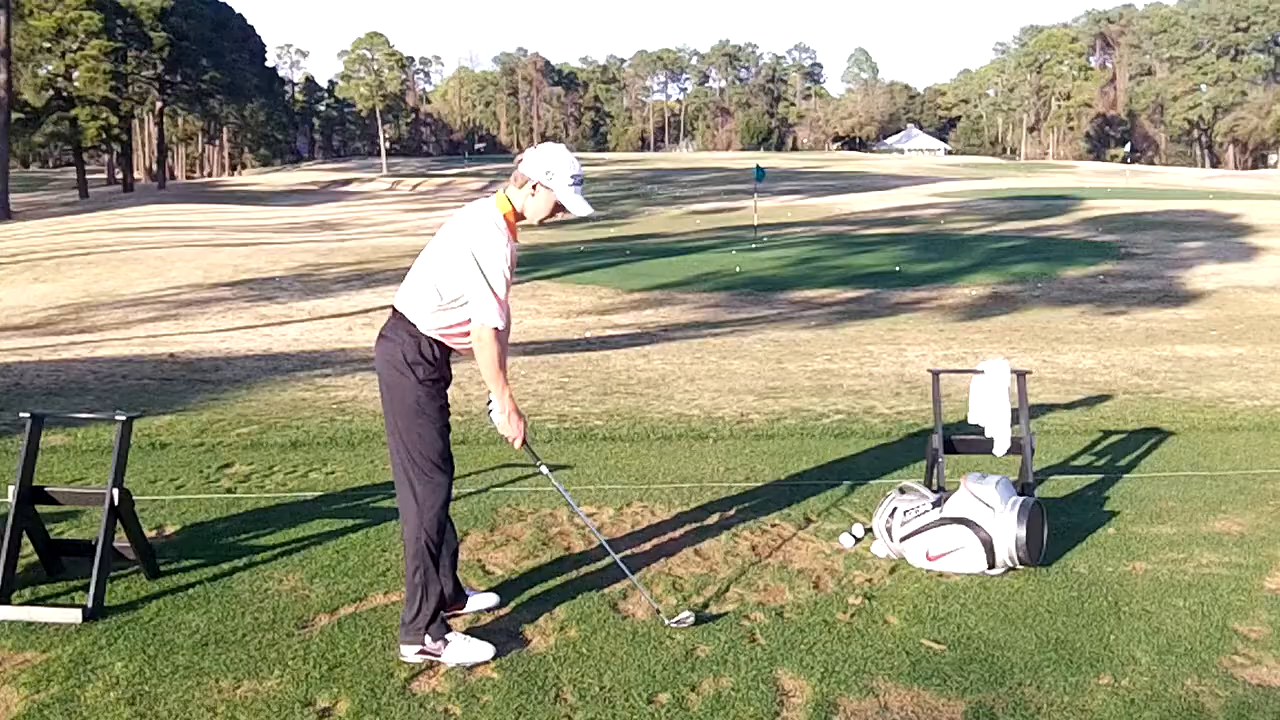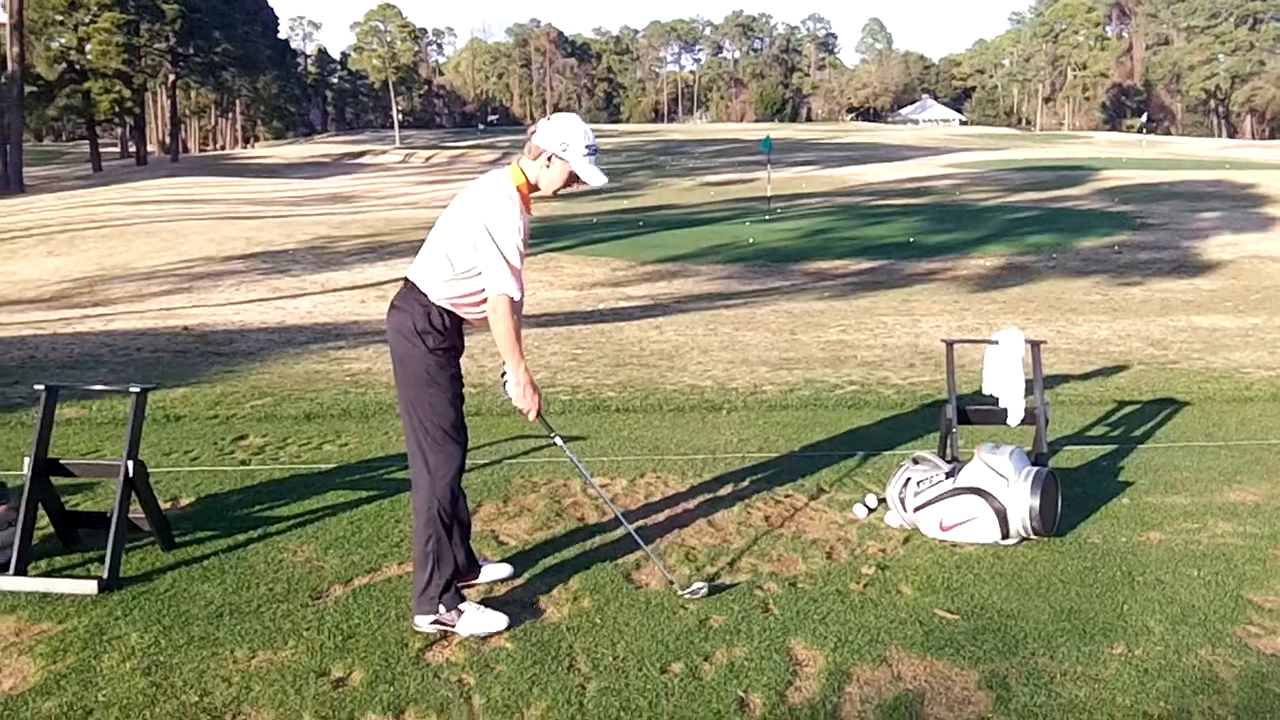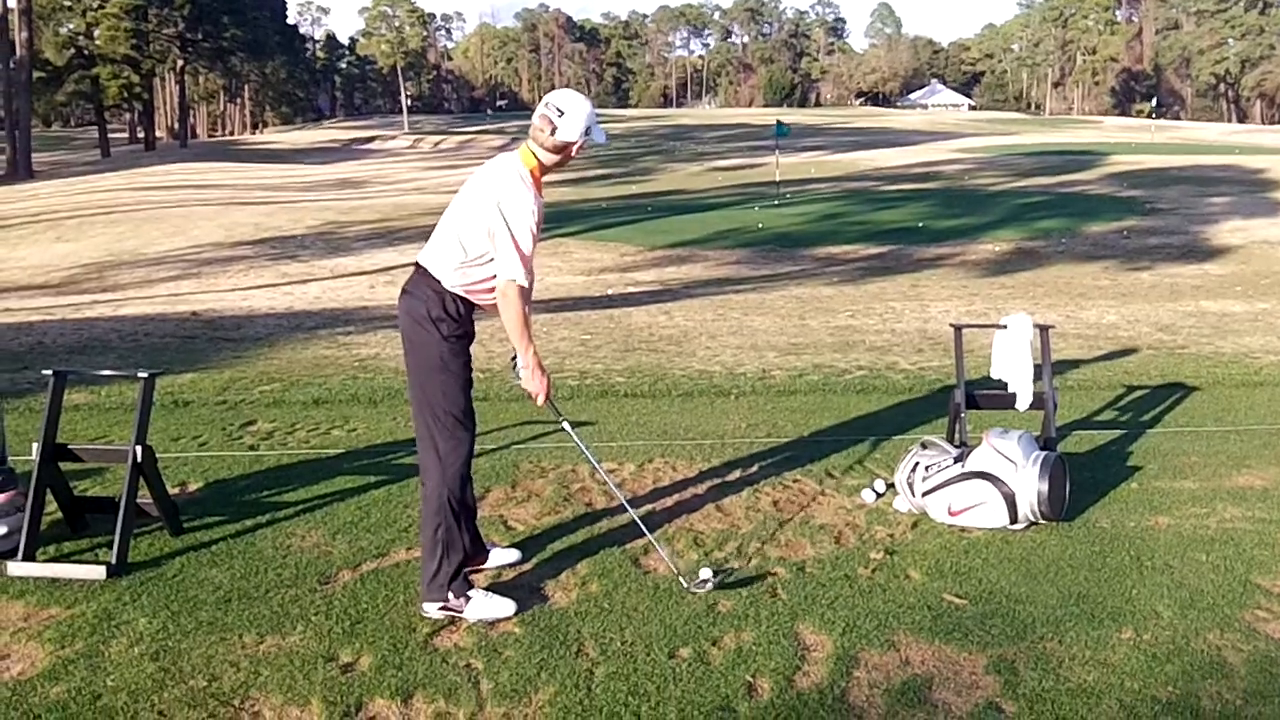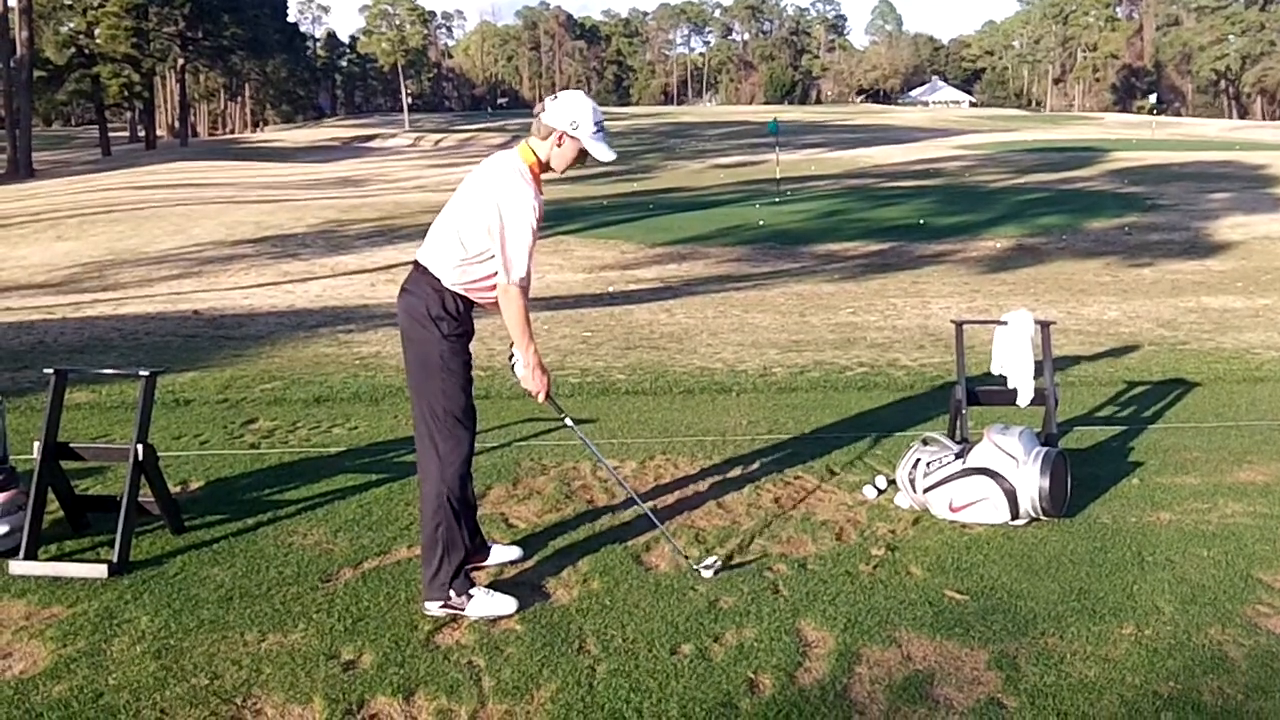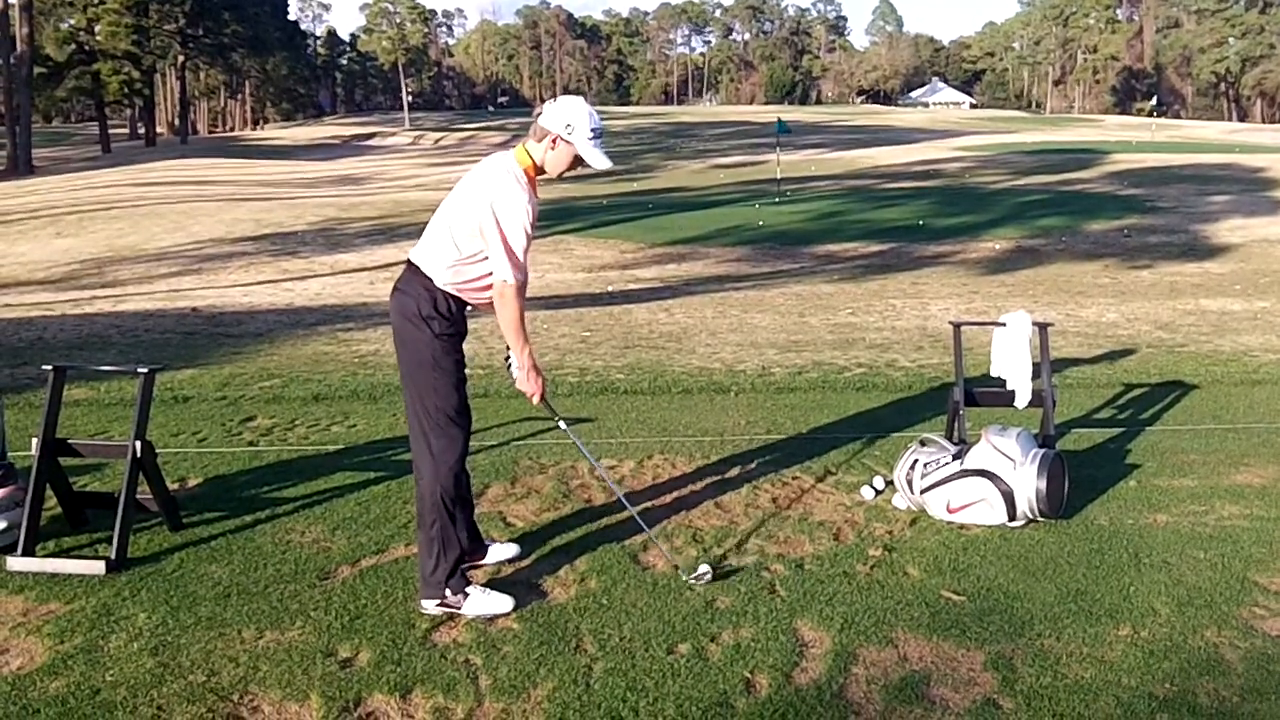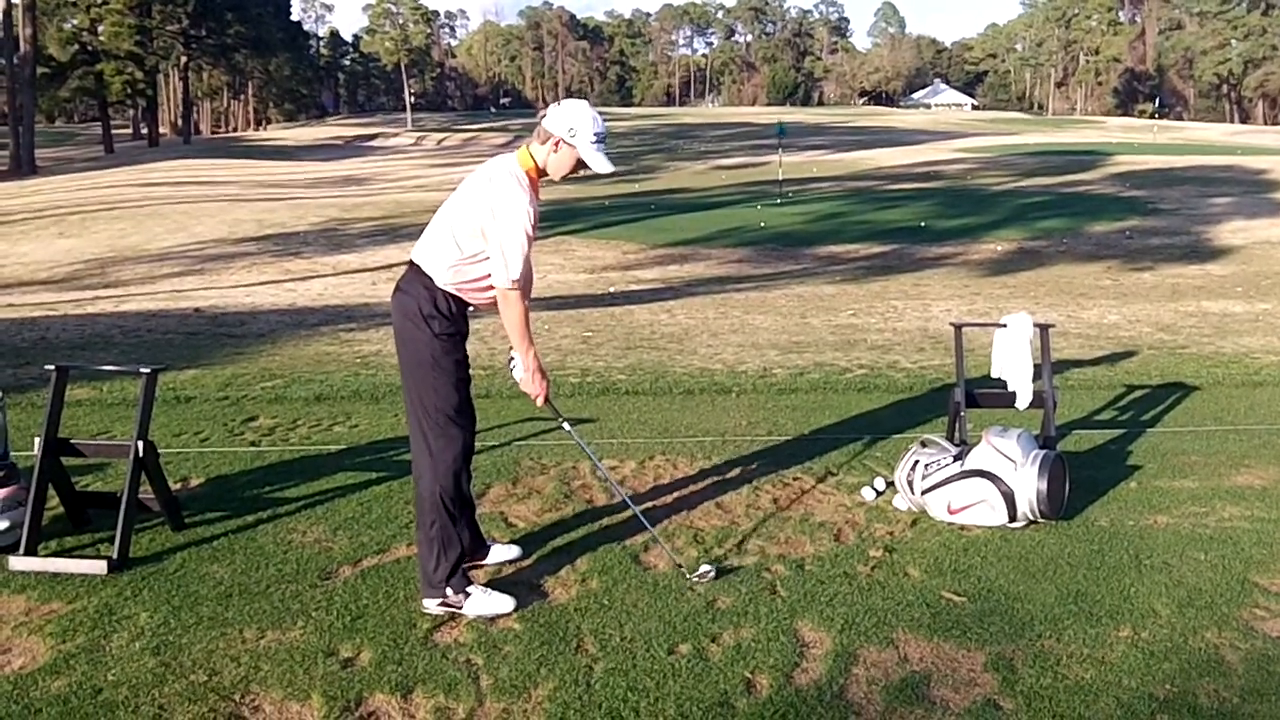
dt=0.5s
person 1, frame 1
left shoulder: (488, 216)
right shoulder: (493, 236)
left elbow: (495, 320)
right elbow: (484, 331)
left wrist: (501, 392)
right wrist: (506, 404)
left hip: (416, 349)
right hip: (413, 354)
left knee: (434, 479)
right knee: (426, 487)
left ankle: (445, 590)
right ankle: (423, 631)
person 1, frame 2
left shoulder: (503, 187)
right shoulder: (505, 206)
left elbow: (504, 293)
right elbow: (502, 302)
left wrist: (515, 365)
right wrist: (521, 377)
left hip: (430, 321)
right hip: (424, 325)
left knee: (447, 448)
right knee: (439, 457)
left ankle: (457, 562)
right ankle: (436, 600)
person 1, frame 3
left shoulder: (509, 168)
right shoulder: (520, 193)
left elbow: (513, 278)
right elbow: (510, 289)
left wrist: (526, 348)
right wrist: (531, 362)
left hip: (439, 305)
right hip: (438, 311)
left knee: (456, 436)
right knee: (448, 444)
left ankle: (466, 546)
right ankle: (445, 588)
person 1, frame 4
left shoulder: (508, 165)
right shoulder: (519, 190)
left elbow: (511, 277)
right elbow: (509, 288)
left wrist: (522, 347)
right wrist: (531, 361)
left hip: (438, 302)
right hip: (436, 308)
left knee: (457, 434)
right knee: (447, 443)
left ankle: (466, 544)
right ankle: (446, 587)
person 1, frame 5
left shoulder: (505, 169)
right shoulder: (514, 193)
left elbow: (512, 276)
right elbow: (505, 289)
left wrist: (520, 351)
right wrist: (526, 362)
left hip: (433, 304)
right hip: (428, 309)
left knee: (453, 433)
right knee: (441, 443)
left ankle: (464, 542)
right ankle: (443, 586)
person 1, frame 6
left shoulder: (512, 173)
right shoulder: (514, 195)
left elbow: (517, 278)
right elbow: (509, 291)
left wrist: (525, 353)
right wrist: (530, 364)
left hip: (437, 305)
right hip: (429, 308)
left knee: (457, 433)
right knee: (442, 442)
left ankle: (465, 543)
right ankle: (443, 585)
